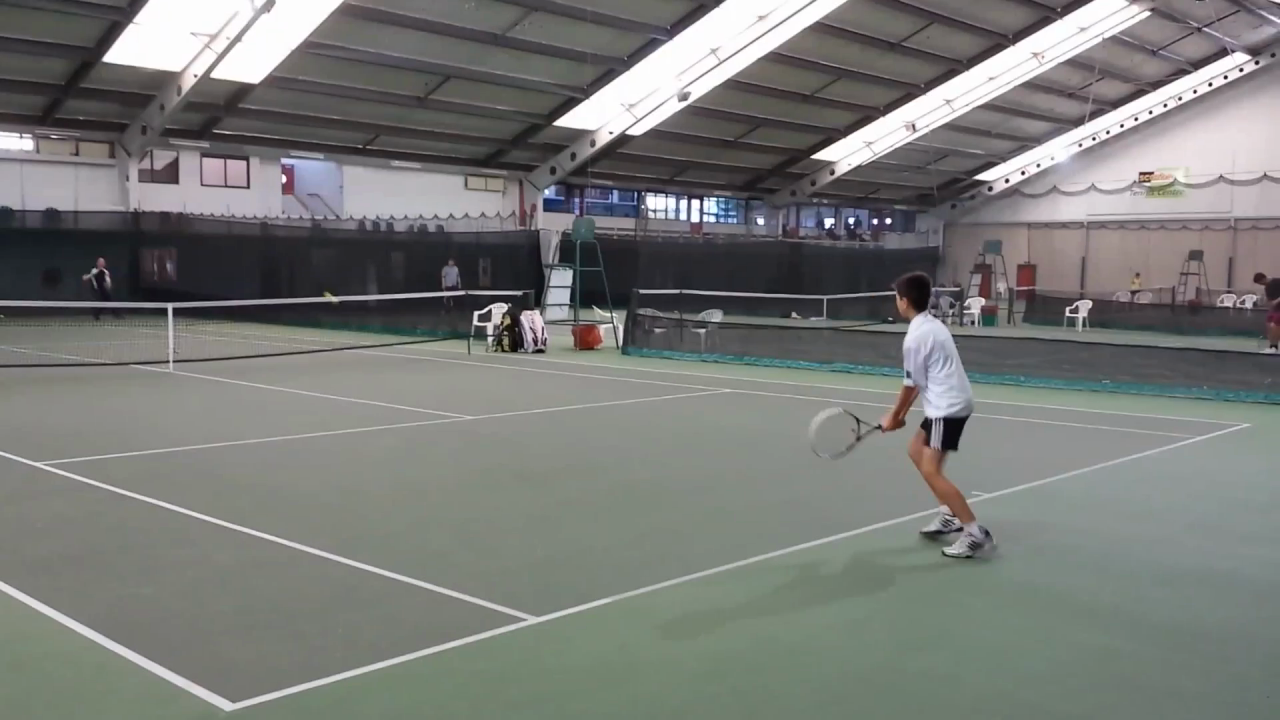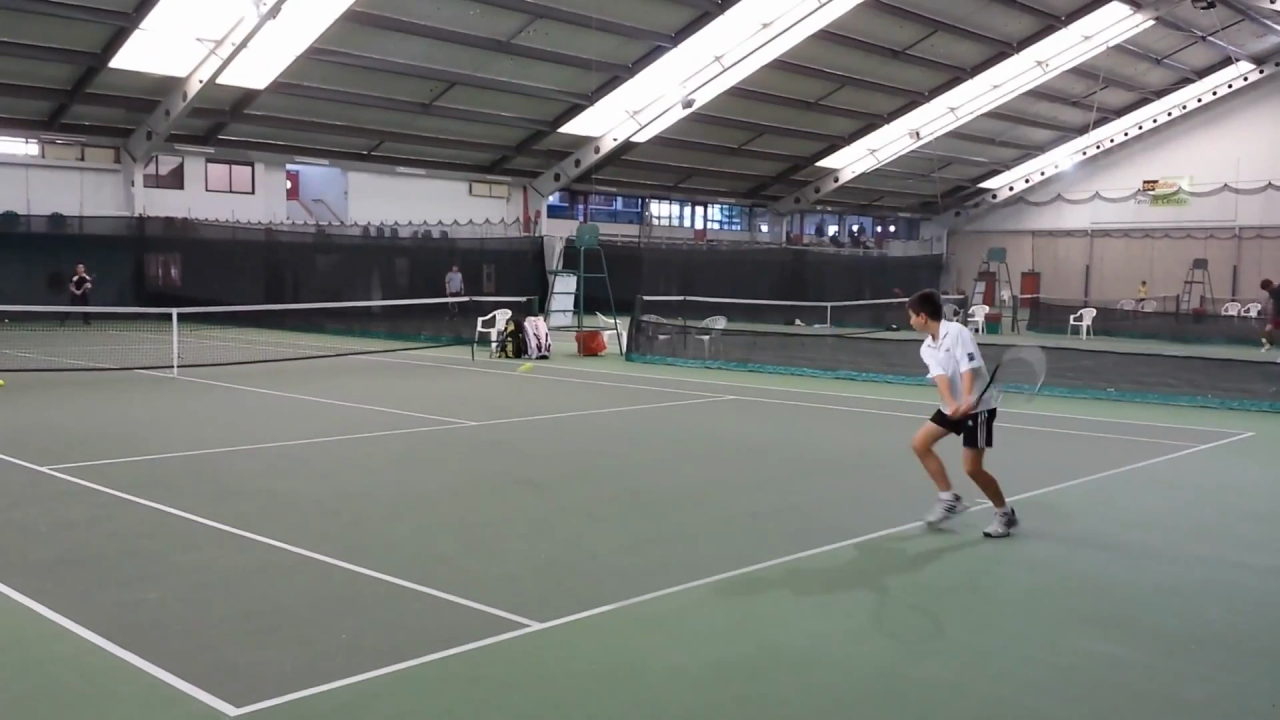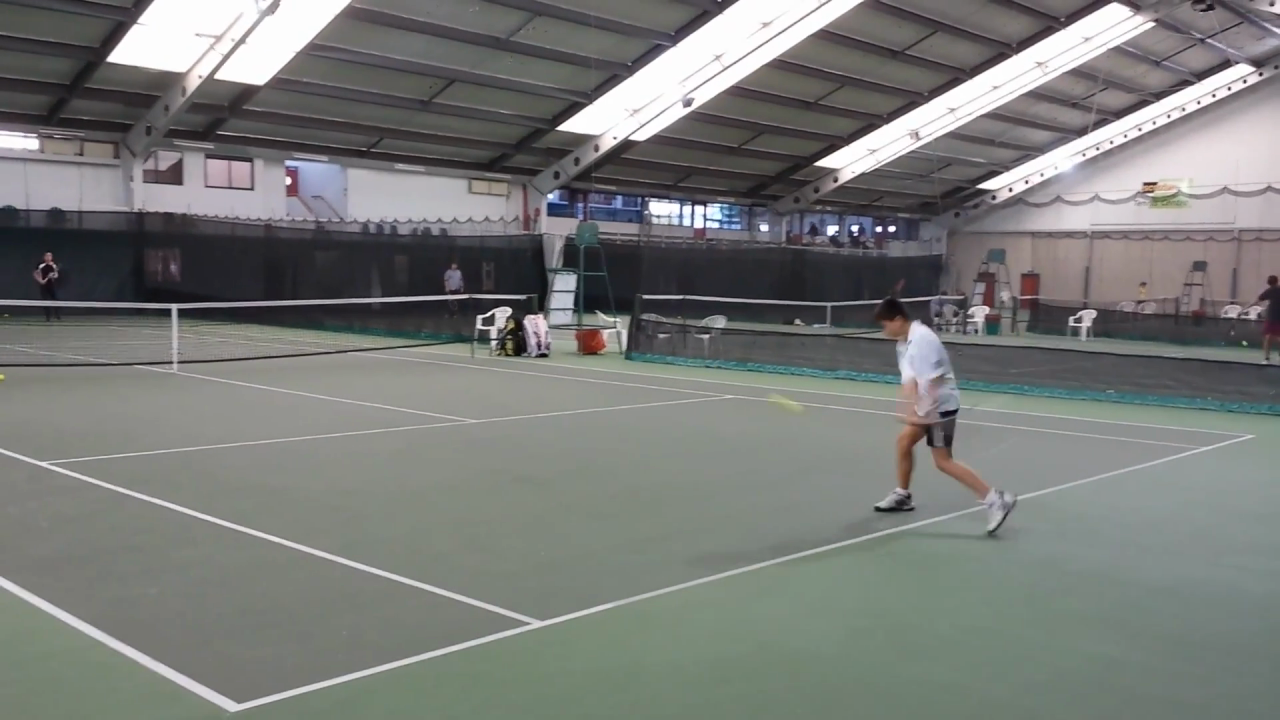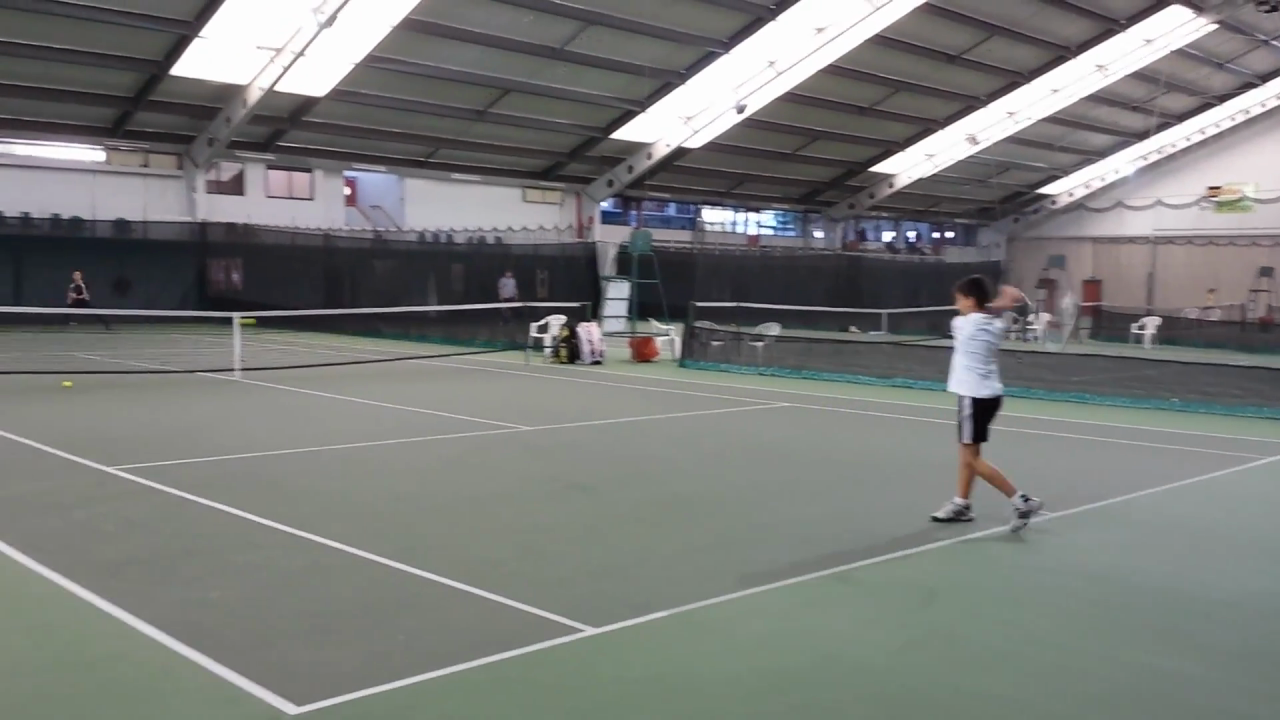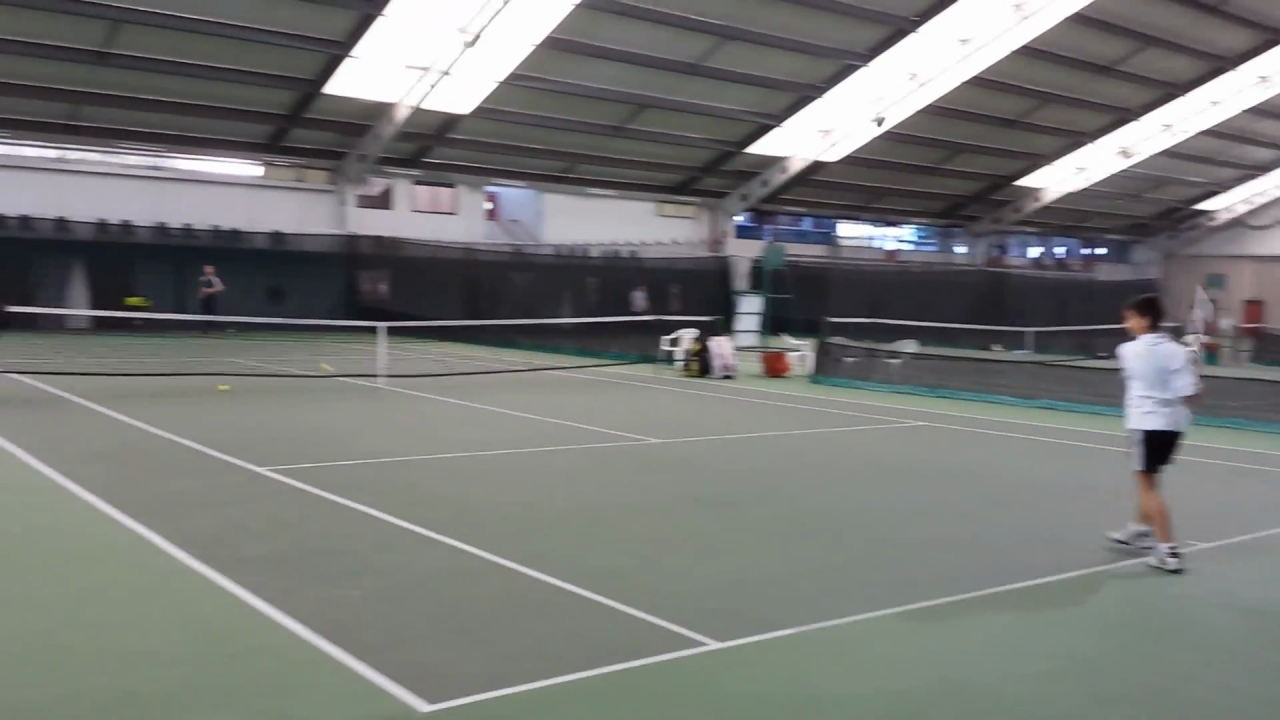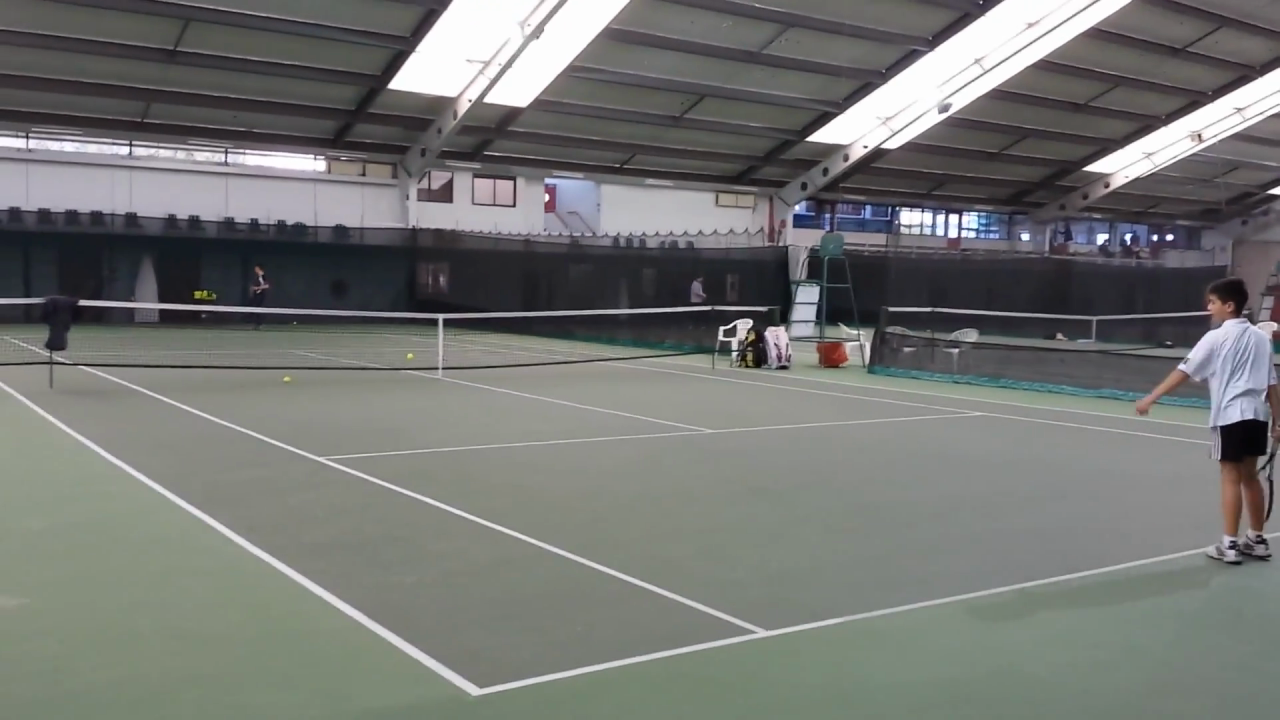
dt=0.4s
person 1, frame 1
left shoulder: (916, 336)
right shoulder: (932, 325)
left elbow: (912, 383)
left wrist: (895, 415)
right wrist: (902, 412)
left hip: (947, 408)
right hip: (946, 404)
left knee: (930, 471)
right knee: (915, 451)
left ankle: (975, 534)
right ankle: (950, 515)
person 1, frame 2
left shoulder: (957, 331)
right shoulder: (926, 348)
left elbow: (970, 367)
right elbow: (940, 377)
left wrist: (967, 399)
right wrist: (951, 404)
left hip: (979, 405)
right hip: (952, 406)
left knee: (972, 468)
right knee: (919, 443)
left ankle: (1004, 513)
right ankle: (949, 499)
person 1, frame 3
left shoulder: (923, 339)
right shoulder: (904, 346)
left elbow: (934, 379)
right elbow: (909, 381)
left wrist: (925, 409)
right wrist: (910, 409)
left hip: (941, 405)
right hip: (926, 406)
left knee: (944, 462)
right knee: (903, 442)
left ankle: (996, 500)
right ankle: (902, 495)
person 1, frame 4
left shoulder: (961, 324)
right shoulder: (996, 327)
left wrist: (1000, 304)
right wrist: (1003, 303)
left hip: (973, 395)
right hip: (990, 394)
left knee: (972, 457)
right knee: (967, 451)
left ankle: (1021, 502)
right ankle: (961, 504)
person 1, frame 5
left shoulder: (1128, 351)
right shoulder: (1178, 352)
right elbow: (1189, 392)
left hip: (1147, 424)
right hip: (1173, 424)
left knee: (1148, 487)
right knee: (1149, 480)
left ankle: (1168, 551)
right ankle: (1142, 530)
person 1, frame 6
left shoulder: (1216, 338)
left elbow: (1185, 370)
left wrist: (1151, 397)
left hip: (1229, 415)
right hip: (1257, 415)
left knee: (1230, 479)
right knee: (1250, 477)
left ankle: (1229, 545)
